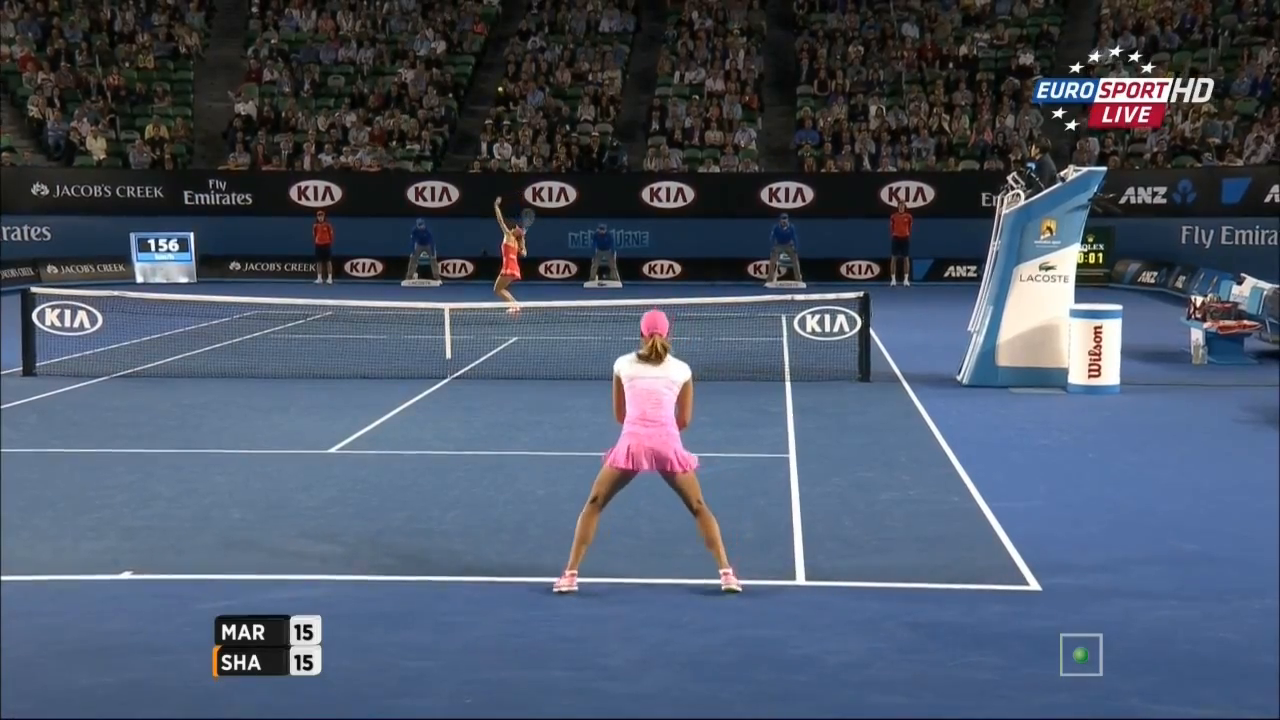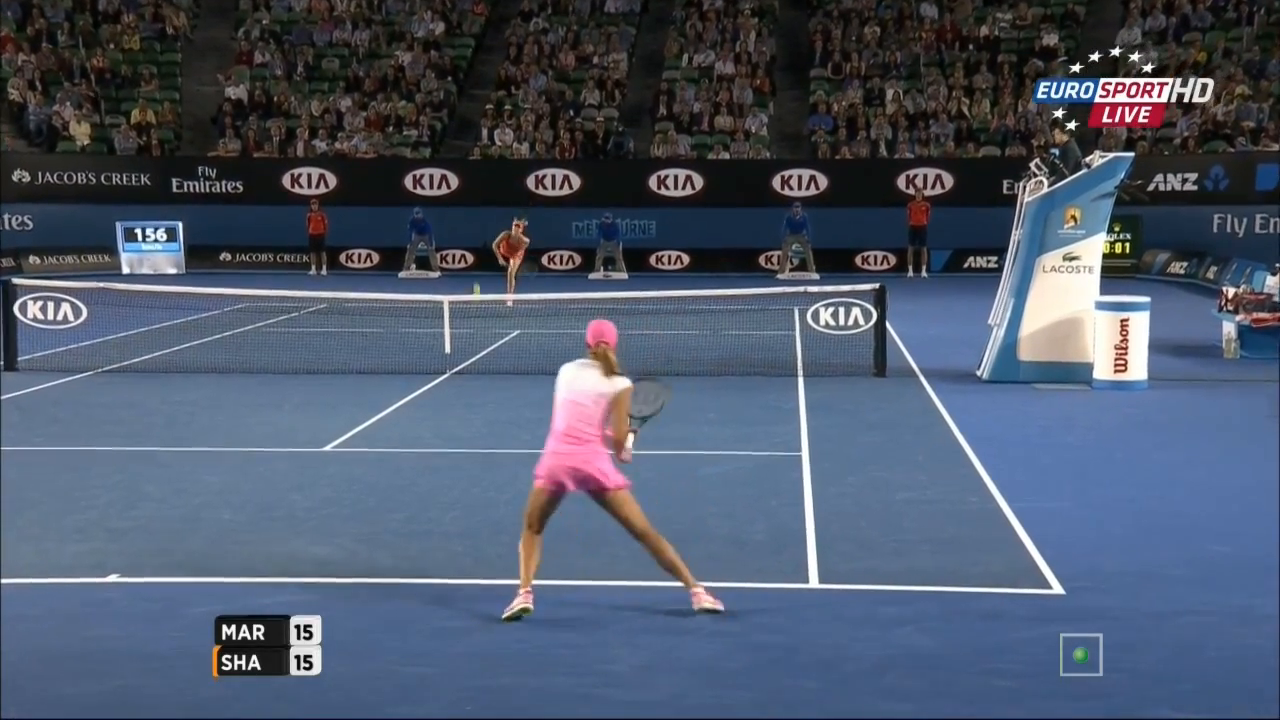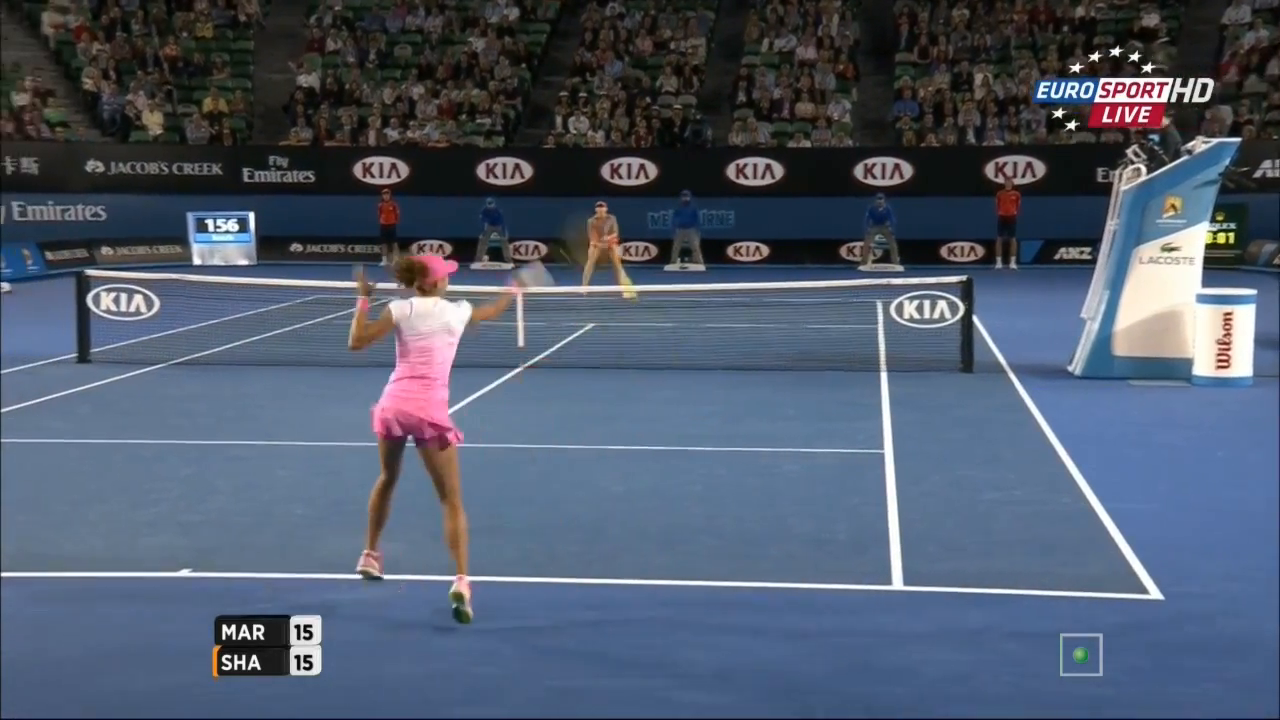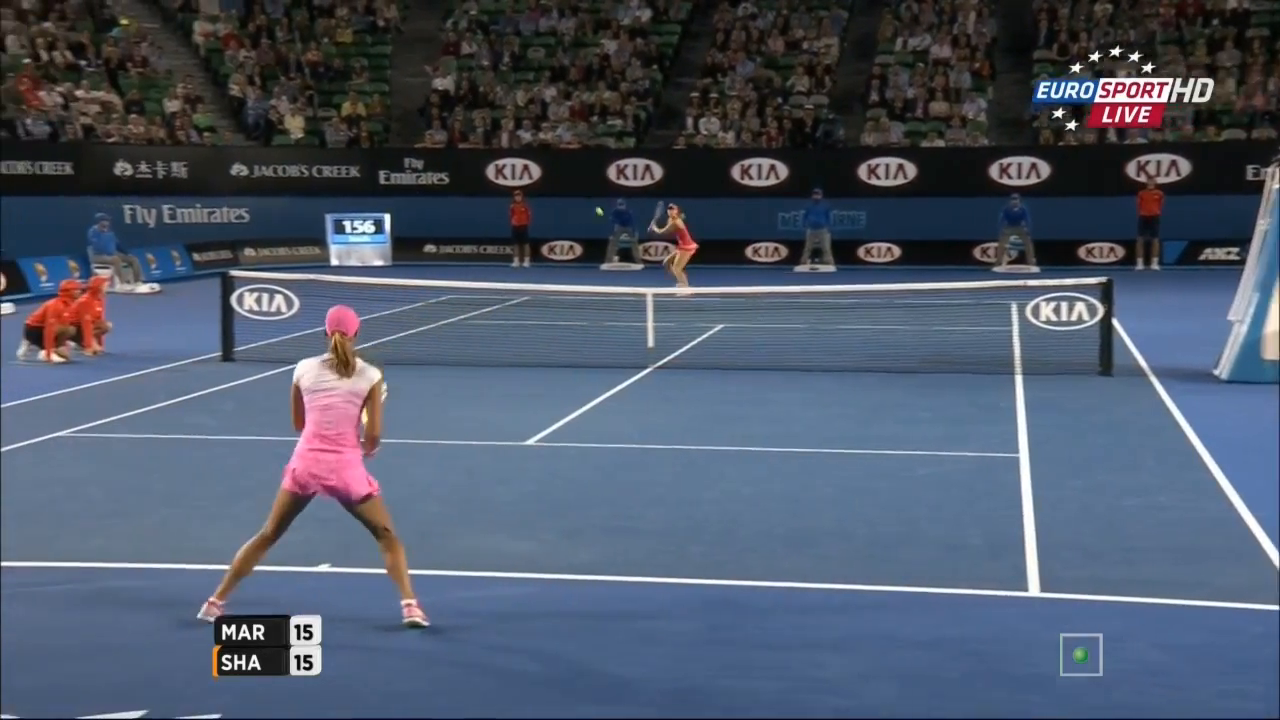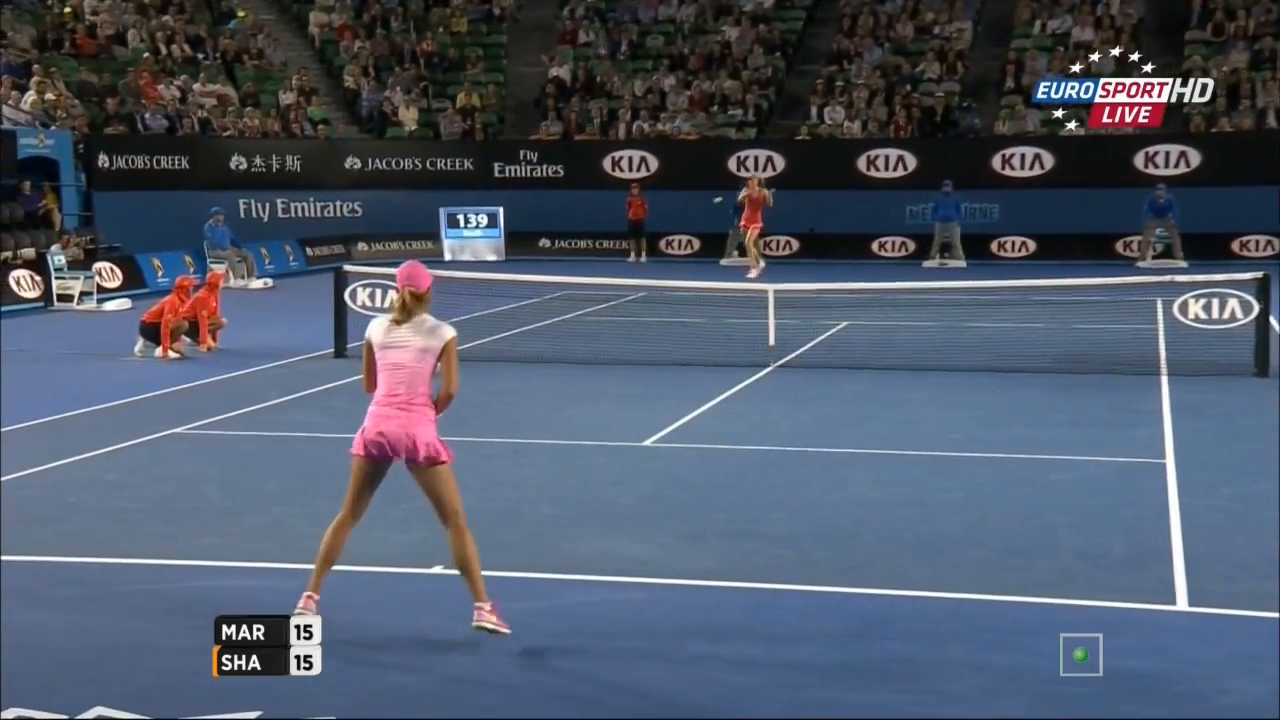
dt=0.7s
person 1, frame 1
left shoulder: (623, 364)
right shoulder: (682, 369)
right elbow: (684, 420)
left hip: (632, 442)
right hip: (667, 444)
left knee: (594, 505)
right knee: (699, 509)
left ankle: (570, 575)
right ankle: (727, 574)
person 1, frame 2
left shoulder: (566, 371)
right shoulder: (619, 383)
right elbow: (617, 434)
right wrist: (621, 452)
left hip: (555, 459)
right hip: (591, 463)
left knee: (531, 531)
right knee: (644, 532)
left ankle: (524, 594)
right ankle: (698, 592)
person 1, frame 3
left shoulder: (398, 309)
right shoulder: (458, 310)
left elbow: (355, 344)
right elbow: (494, 310)
left wrist: (363, 300)
right wrist: (514, 288)
left hip: (394, 402)
right hip: (430, 410)
left knee: (387, 481)
right knee: (451, 502)
left ankle: (370, 555)
right ankle: (461, 583)
person 1, frame 4
left shoulder: (305, 369)
right shoulder: (370, 375)
left elbow: (299, 424)
right elbow: (374, 435)
right wrist: (366, 448)
left hip: (306, 463)
right hip: (346, 467)
left knee: (267, 536)
right knee: (387, 536)
left ankle: (216, 602)
right ankle: (410, 606)
person 1, frame 5
left shoulder: (376, 327)
right shoulder: (442, 334)
left elbow: (370, 385)
right elbow: (449, 393)
left hip: (377, 425)
right hip: (417, 432)
left knee: (348, 516)
right knee: (455, 521)
left ankle: (310, 597)
right ankle: (482, 608)
